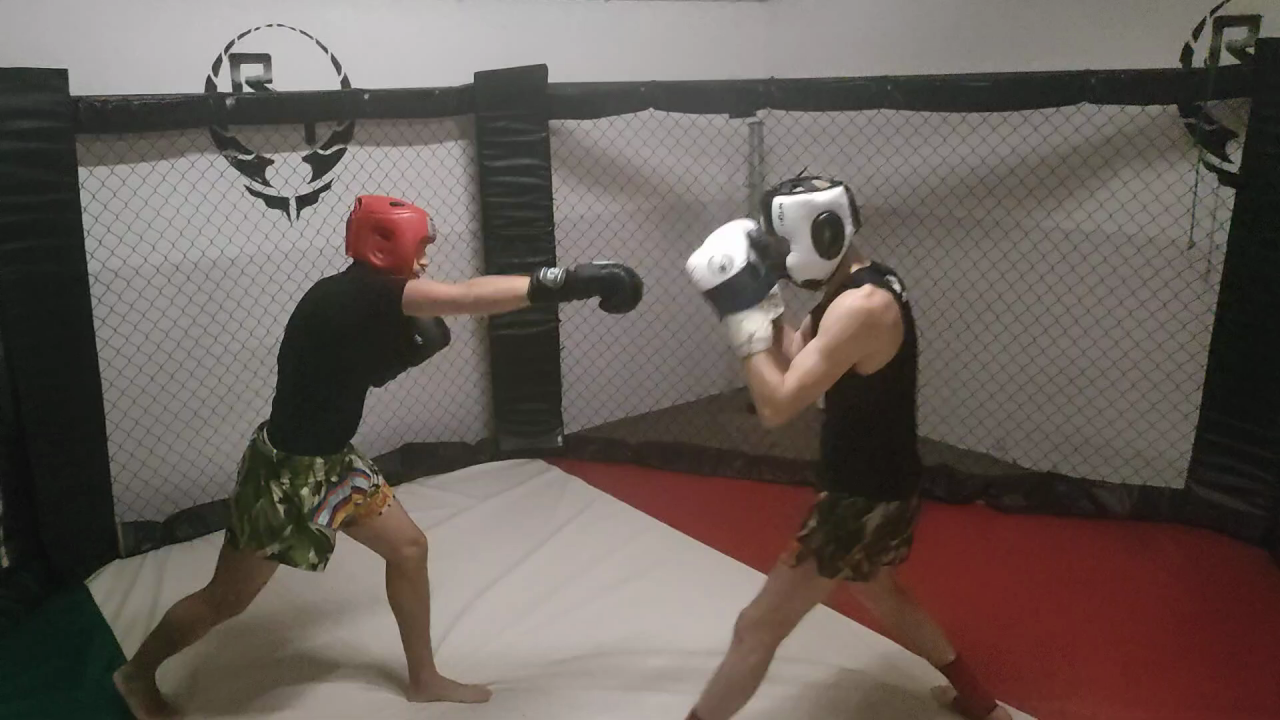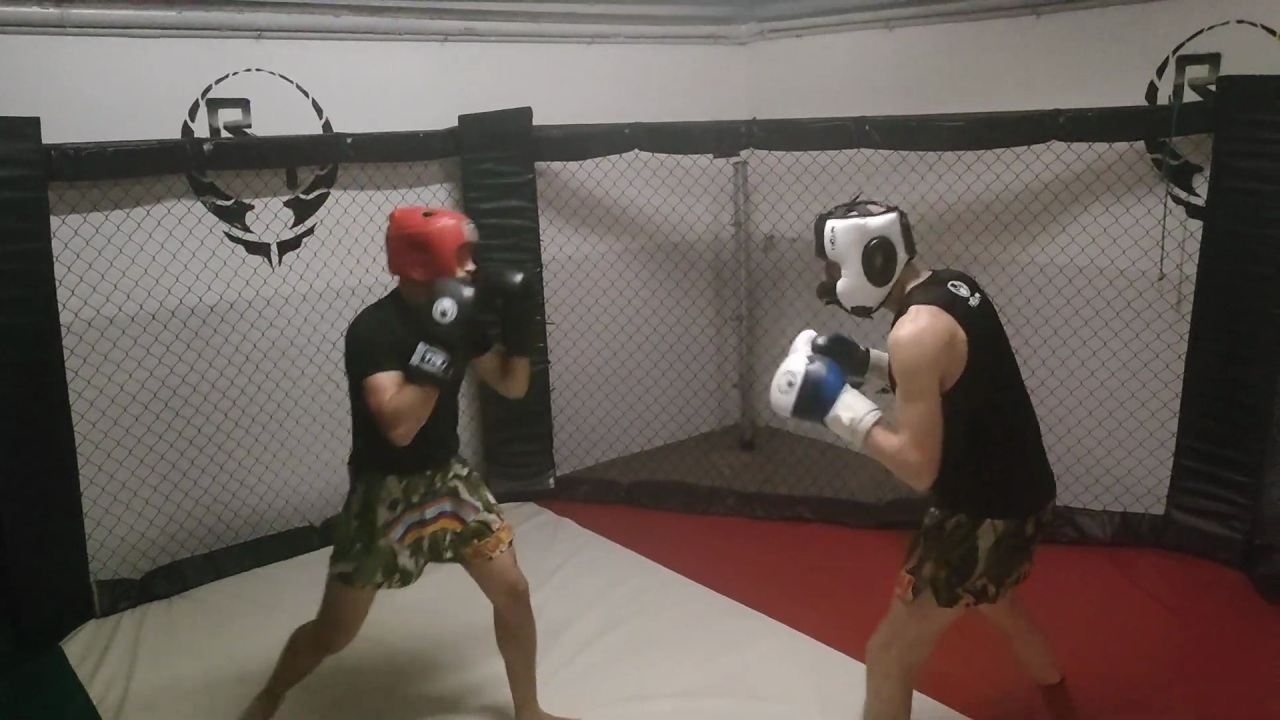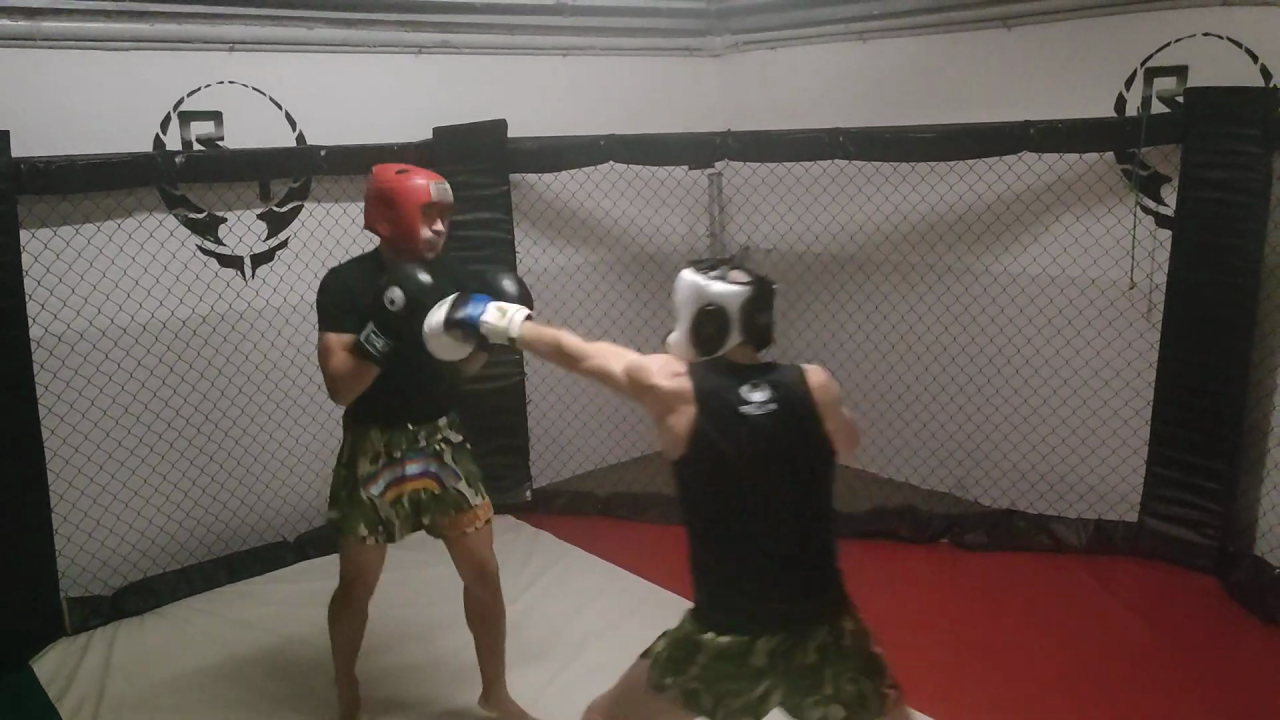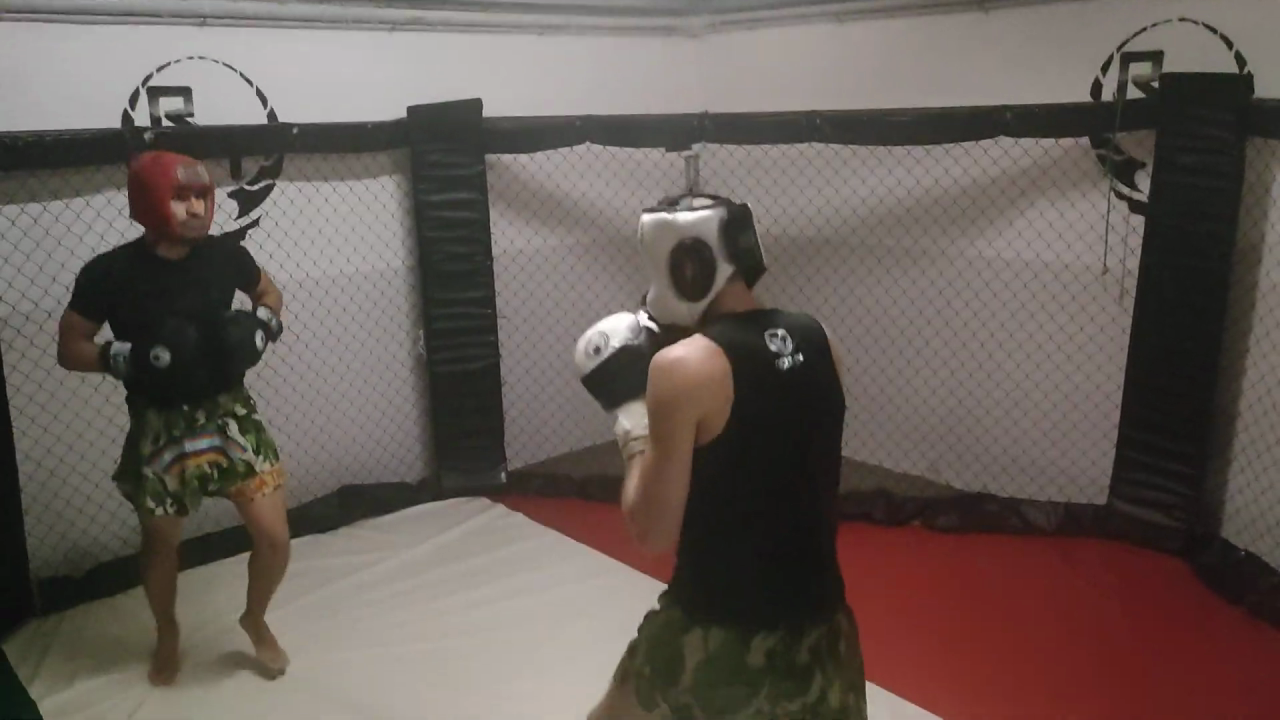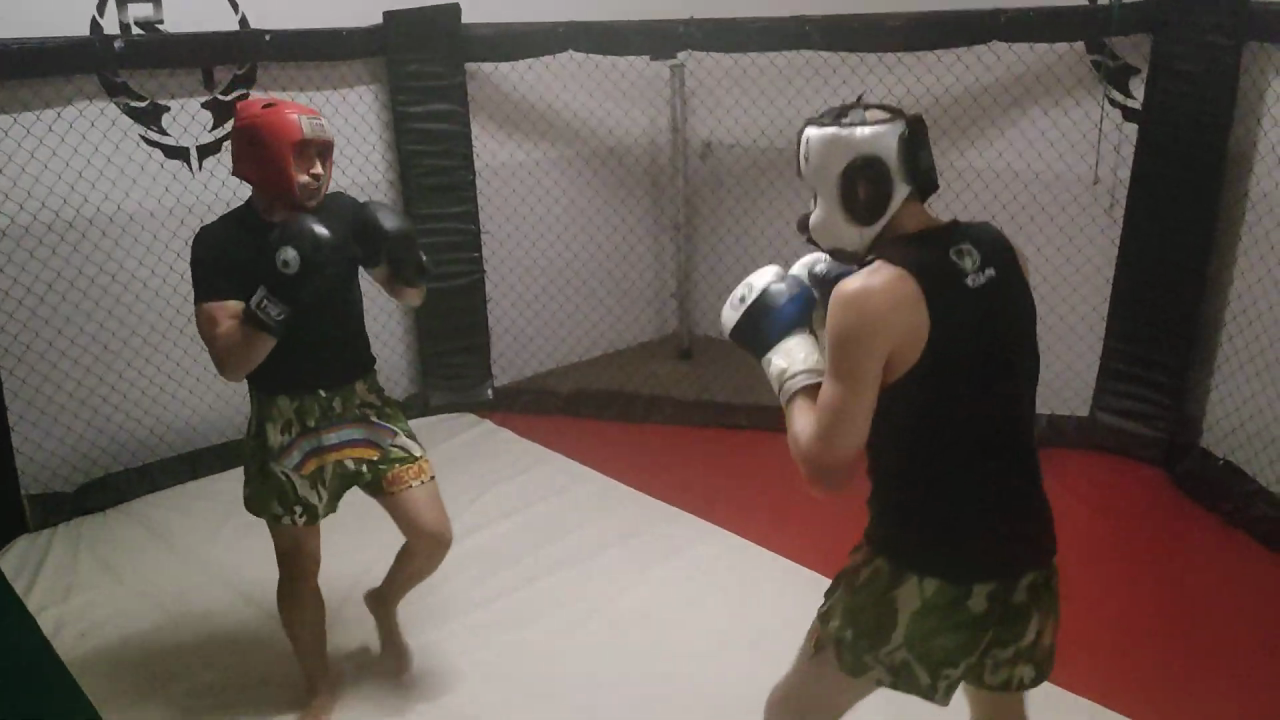
dt=1s
person 1, frame 1
left shoulder: (355, 294)
right shoulder: (352, 297)
right elbow: (467, 295)
left wrist: (401, 354)
right wrist: (573, 279)
left hip: (328, 459)
right hip: (291, 470)
left knee: (407, 547)
right knee: (227, 598)
left ankle: (423, 677)
right ankle: (137, 673)
person 1, frame 2
left shoulder: (451, 307)
right shoulder: (372, 330)
left elbow: (512, 386)
right elbow: (400, 428)
left wrist: (518, 327)
right wrist: (438, 343)
left hip: (448, 477)
right hip: (386, 491)
left knee: (513, 591)
right knee: (335, 631)
person 1, frame 3
left shoulder: (446, 278)
right shoulder: (344, 285)
left elbow: (467, 364)
right elbow: (340, 388)
right wrist: (387, 325)
left hip: (442, 439)
right hip: (375, 448)
left knee: (483, 572)
right knee: (358, 583)
person 1, frame 4
left shoulder: (226, 254)
right shoulder: (108, 273)
left elbow: (271, 296)
right elbow: (69, 349)
left wrist: (260, 329)
right wrist: (129, 356)
left hip: (230, 413)
right hip: (161, 426)
left knee: (273, 535)
right knee: (161, 544)
left ankle: (255, 619)
right ankle: (168, 633)
person 1, frame 5
left shoulder: (343, 213)
right shoulder: (219, 245)
left elbow: (407, 297)
right elbow: (230, 361)
left wrist: (407, 260)
right wrist: (278, 294)
left hip: (363, 400)
right hip: (286, 421)
left knee: (434, 533)
right knee: (299, 566)
left ankle: (384, 602)
person 2, frame 1
left shoulder: (859, 308)
right shoulder: (858, 288)
left elbow: (777, 407)
right elbow: (796, 358)
left wrist: (740, 312)
right wrist: (761, 298)
left hip: (863, 497)
right hip: (883, 485)
left knee: (759, 627)
right knee: (881, 594)
person 2, frame 2
left shoulder: (918, 330)
right shoulder: (951, 285)
left elbow: (920, 469)
left wrist: (841, 400)
right wrist: (866, 365)
left hip: (983, 509)
right hip: (1022, 489)
left knee: (891, 656)
right knee: (994, 608)
person 2, frame 3
left shoulder: (675, 390)
right shoulder: (813, 385)
left elbow: (573, 350)
left wrist: (491, 318)
left hip: (730, 637)
right hip: (820, 625)
person 2, frame 4
left shoulder: (682, 366)
right shoulder: (814, 337)
left elbow: (652, 531)
left wrist: (633, 415)
left hip: (713, 627)
right hip: (814, 617)
person 2, frame 5
left shoulder: (868, 296)
right shoulder: (1000, 253)
left elbow: (830, 469)
left wrist: (788, 351)
left hip: (926, 569)
right hip: (1022, 550)
